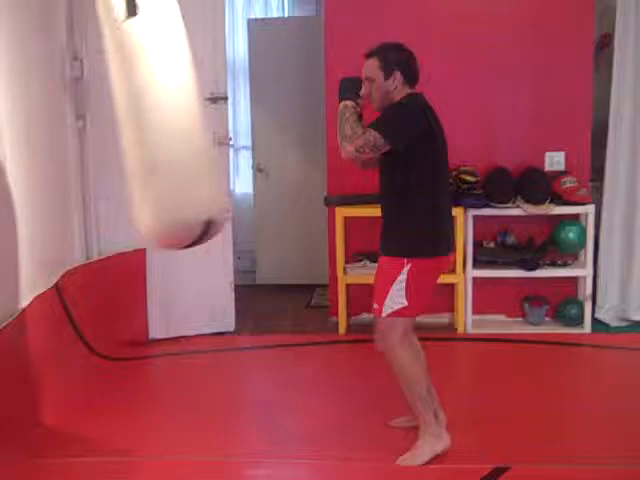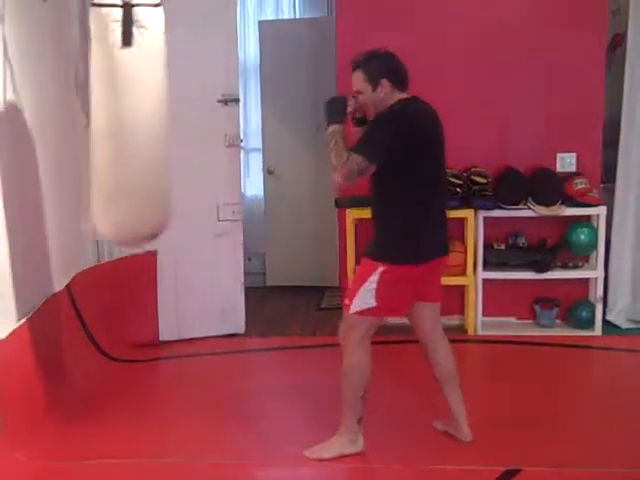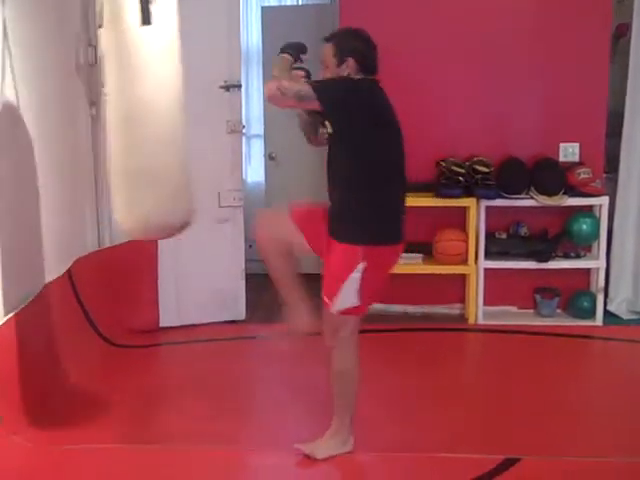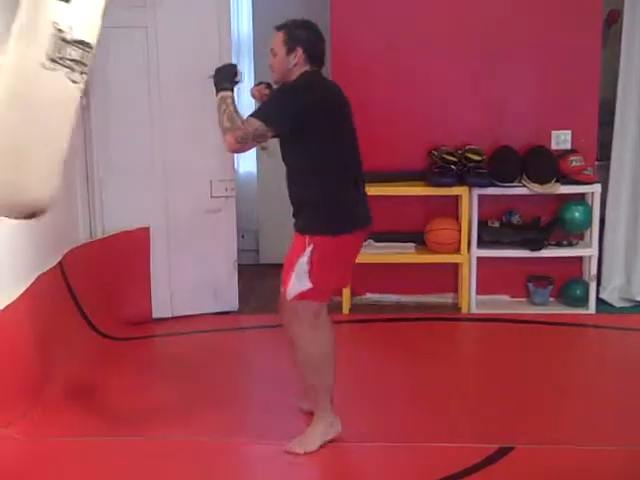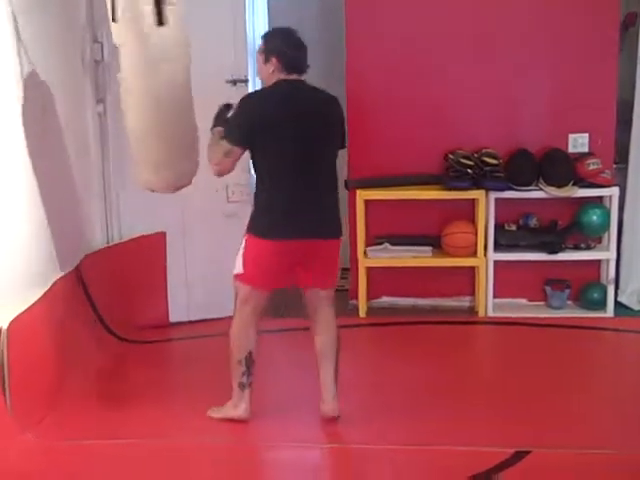
dt=1s
person 1, frame 1
left shoulder: (408, 111)
right shoulder: (410, 113)
left elbow: (352, 150)
right elbow: (369, 156)
left wrist: (347, 102)
right wrist: (354, 105)
left hip: (415, 246)
right hip: (413, 240)
left knee: (390, 336)
right knee: (399, 330)
left ankle: (432, 433)
right ankle: (431, 412)
person 1, frame 2
left shoulder: (394, 121)
right shoulder: (423, 115)
left elbow: (343, 175)
left wrist: (336, 124)
right wrist: (365, 123)
left hip: (396, 251)
right hip: (429, 245)
left knee: (353, 334)
right knee: (430, 331)
left ankle: (349, 435)
right ankle: (459, 421)
person 1, frame 3
left shoulder: (356, 92)
right shoulder: (360, 100)
left elbow: (276, 93)
right elbow: (318, 137)
left wrist: (286, 61)
right wrist: (314, 118)
left hip: (368, 235)
right hip: (346, 220)
left knee: (338, 332)
right knee: (268, 230)
left ankle: (340, 434)
right ankle: (300, 311)
person 1, frame 4
left shoulder: (297, 94)
right shoulder: (321, 92)
left elbow: (236, 140)
left wrist: (224, 91)
right wrist: (270, 106)
left hip: (325, 226)
right hip: (346, 220)
left knee: (300, 319)
right knee: (311, 309)
left ankle: (326, 421)
right ankle: (322, 404)
person 1, frame 5
left shoulder: (256, 104)
right shoulder: (329, 104)
left elbow: (220, 165)
left wrist: (220, 125)
left hip: (272, 228)
right hip: (323, 228)
left knee: (247, 312)
right knee: (322, 310)
left ankle: (239, 401)
right ankle: (329, 398)
